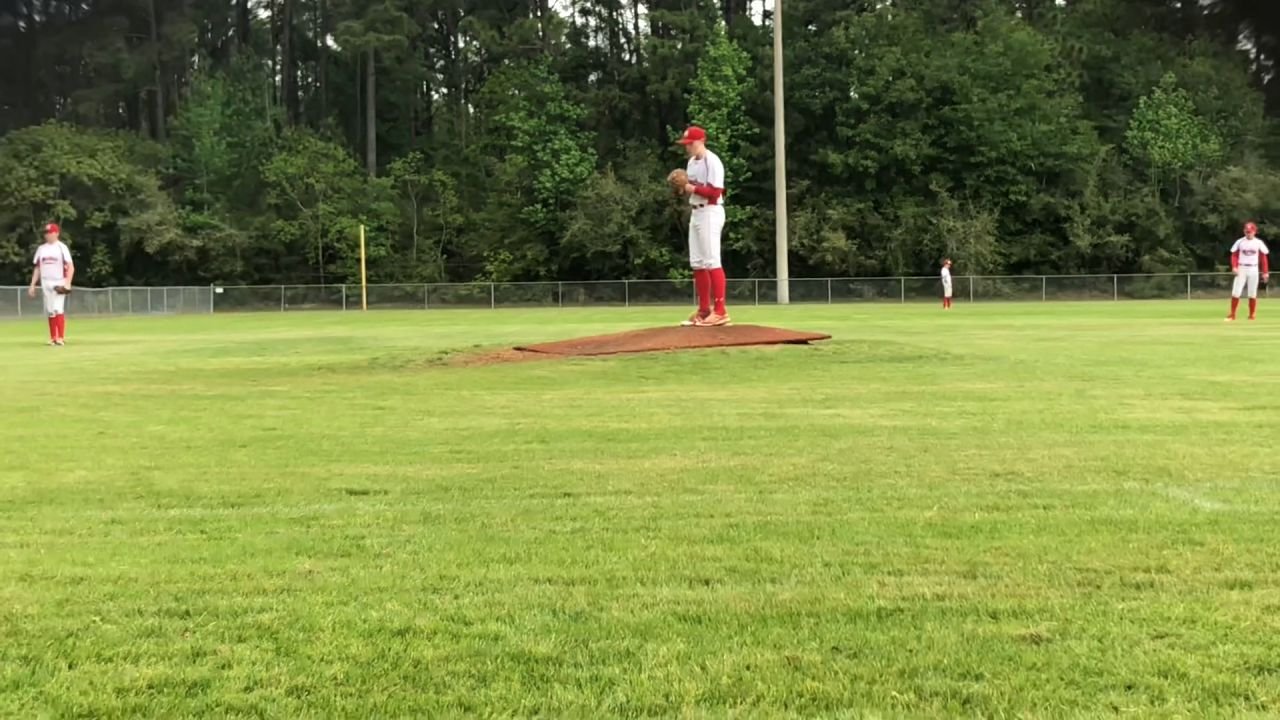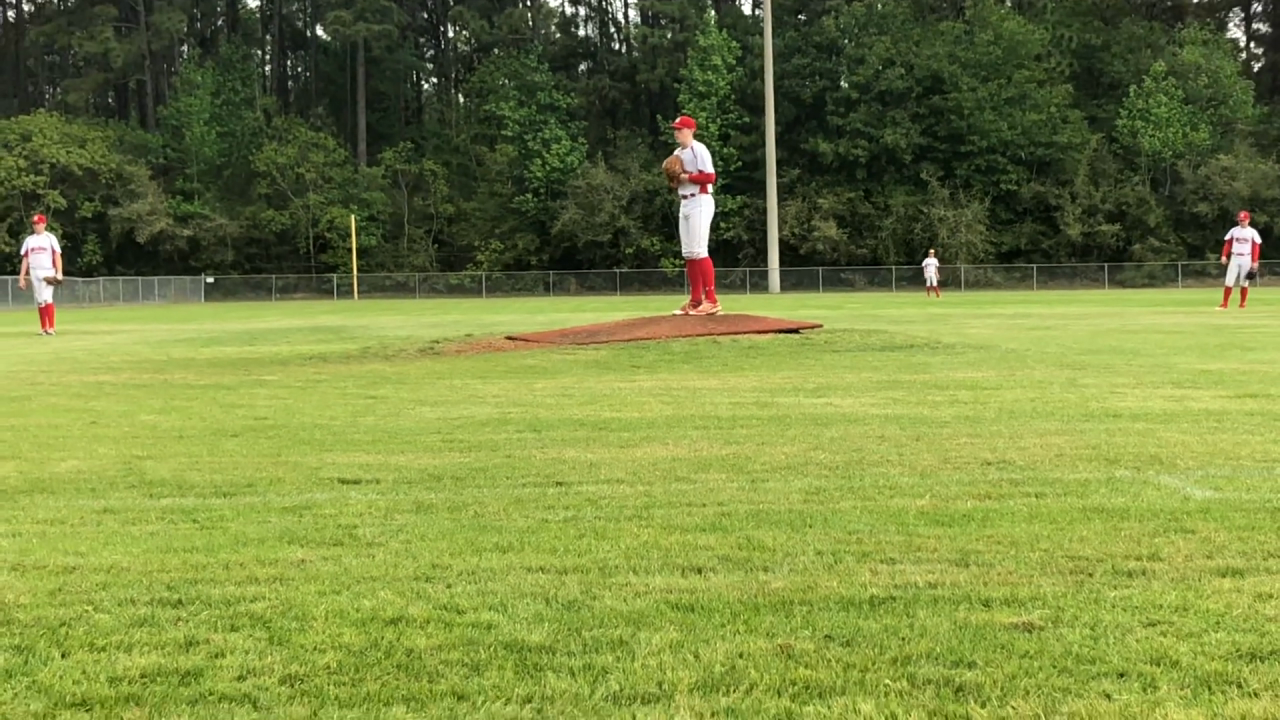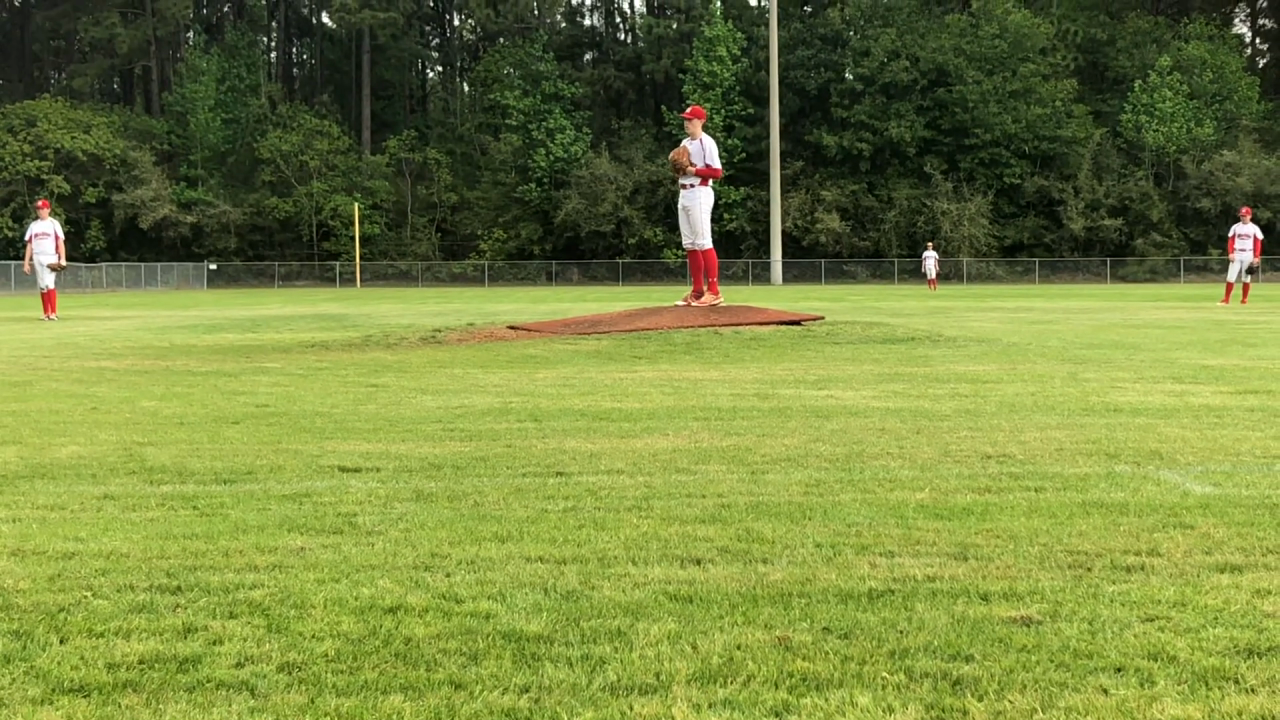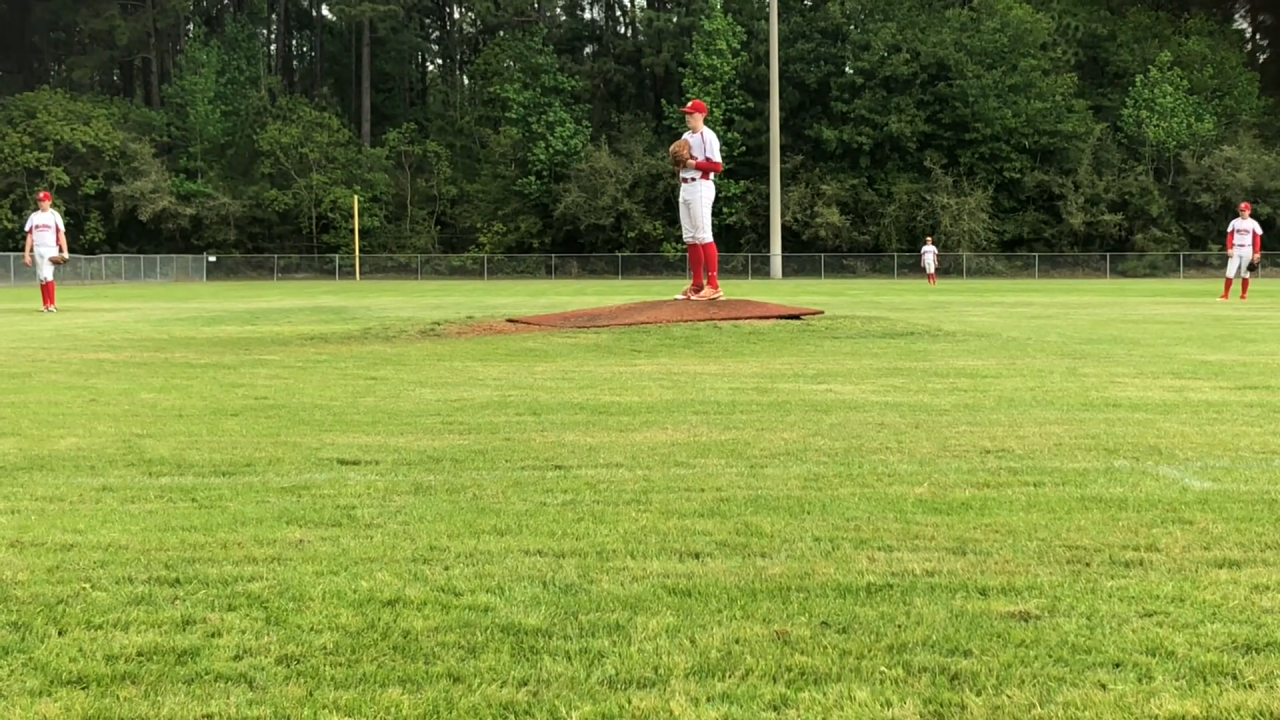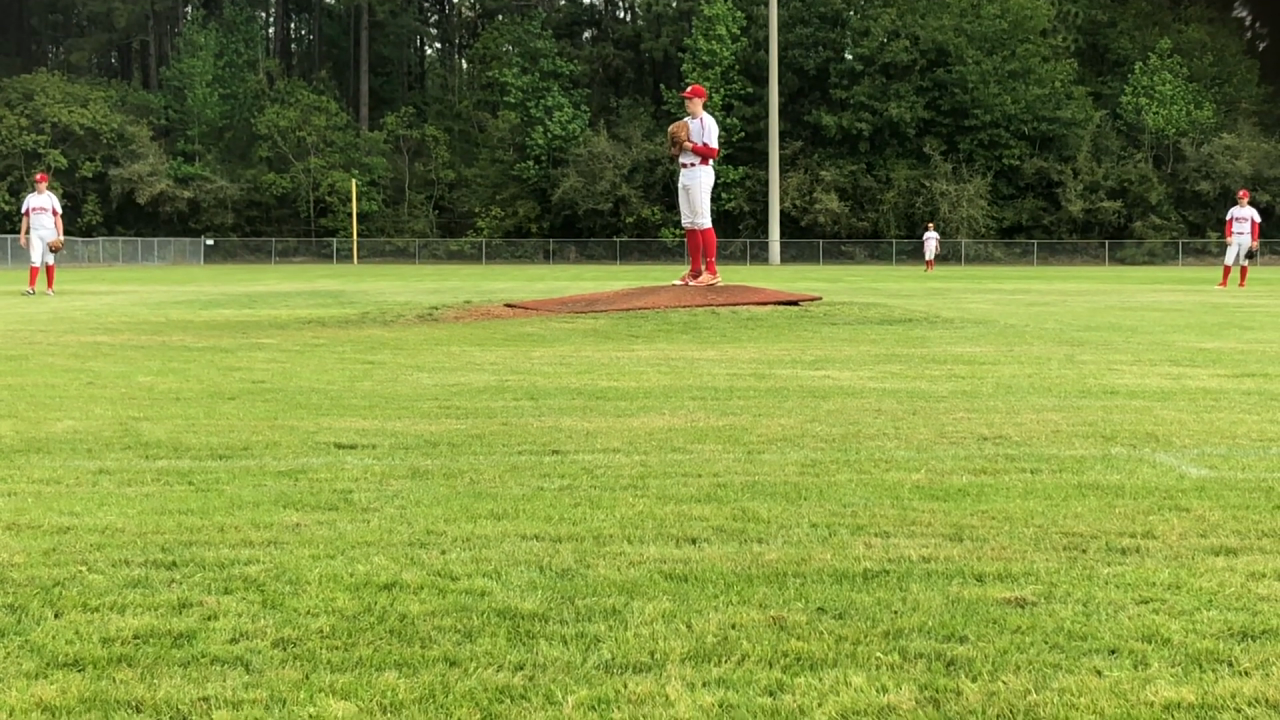
dt=1s
person 1, frame 1
left shoulder: (712, 161)
right shoulder: (691, 162)
left elbow: (716, 192)
left wrist: (693, 188)
right wrist: (682, 187)
left hip: (710, 213)
right hip: (696, 213)
left knee: (712, 261)
right knee: (697, 263)
left ankle: (720, 312)
right ankle: (704, 310)
person 1, frame 2
left shoulder: (699, 149)
right shoulder: (677, 153)
left elbow: (710, 177)
left wrist: (686, 177)
left hip: (700, 203)
right hip: (684, 204)
left knee: (699, 251)
right knee: (688, 253)
left ankle: (711, 300)
right ankle: (695, 300)
person 1, frame 3
left shoulder: (707, 143)
right shoulder: (684, 143)
left elbow: (716, 172)
left wrist: (691, 170)
left hip: (699, 194)
right hip: (683, 194)
left knee: (703, 242)
right knee: (689, 244)
left ankle: (713, 291)
right ankle: (697, 290)
person 1, frame 4
left shoulder: (708, 136)
right shoulder: (685, 137)
left elbow: (717, 166)
left wrist: (692, 163)
left hip: (700, 187)
right hip: (685, 187)
left knee: (703, 235)
right knee: (690, 237)
left ankle: (713, 286)
right ankle: (697, 284)
person 1, frame 5
left shoulder: (707, 122)
right shoulder: (685, 122)
left elbow: (712, 153)
left wrist: (689, 145)
left hip: (700, 173)
right hip: (684, 173)
left knee: (702, 221)
right knee: (689, 223)
left ankle: (711, 271)
right ankle: (695, 270)
